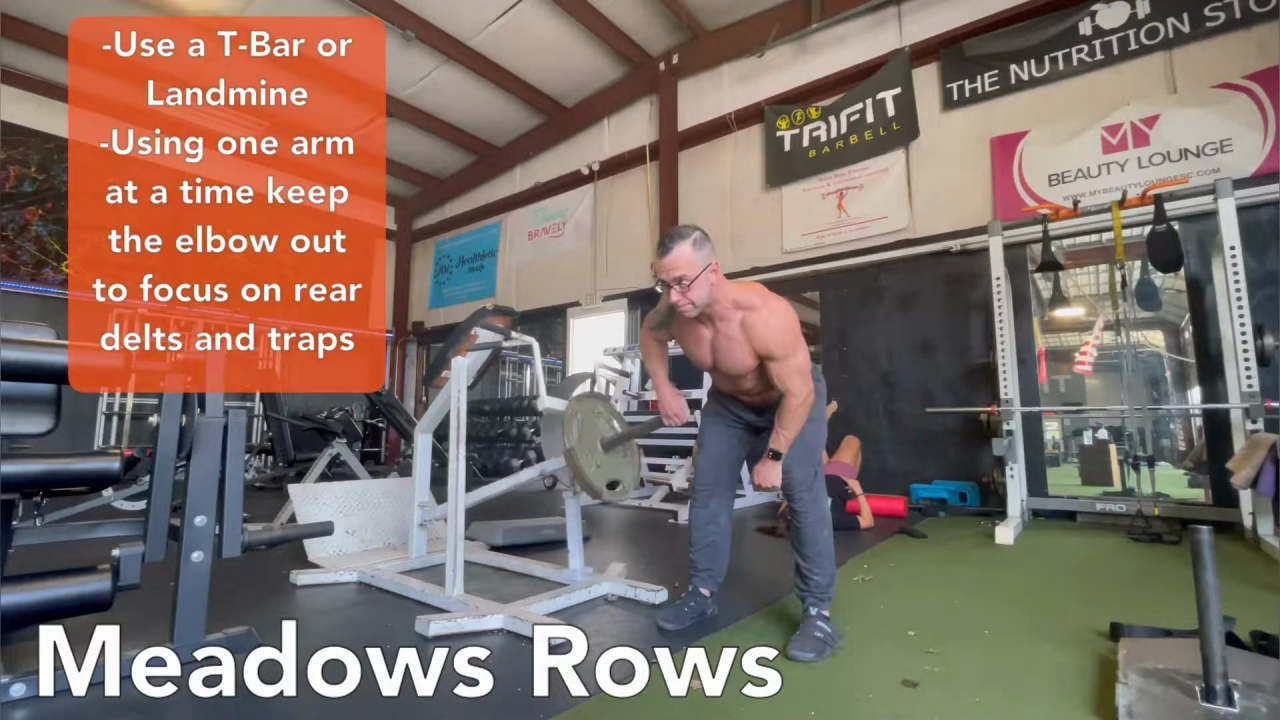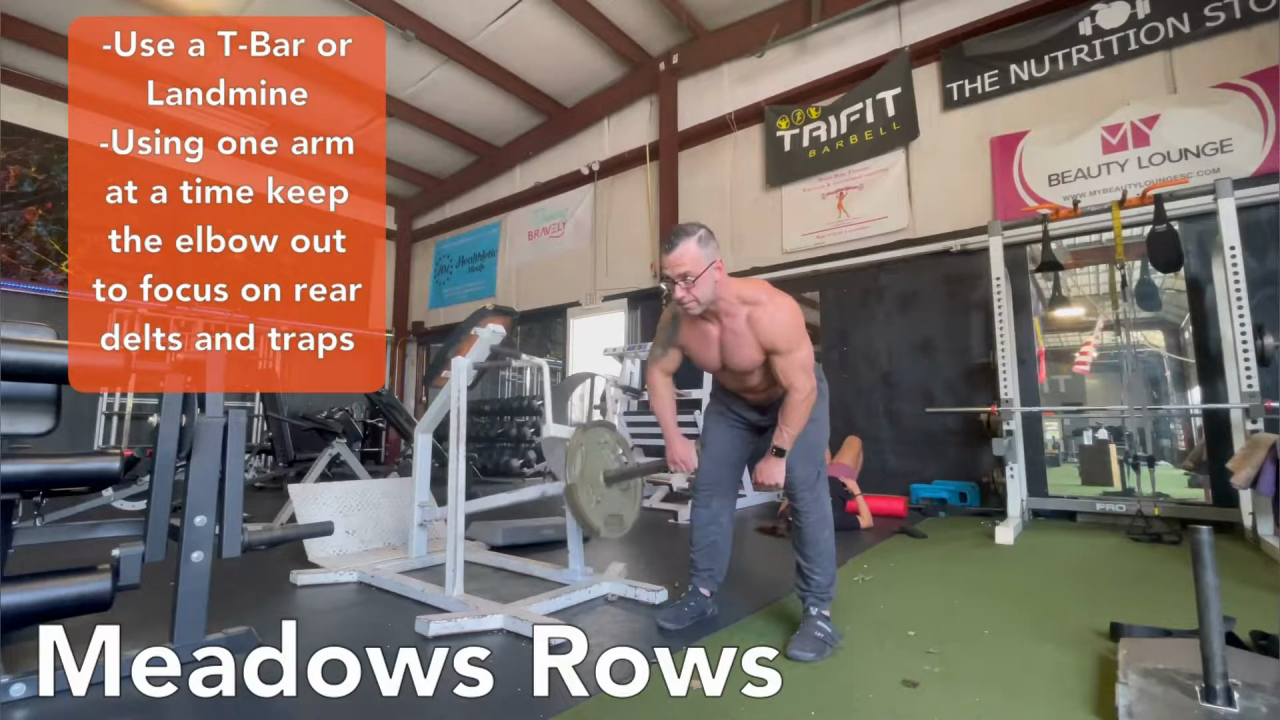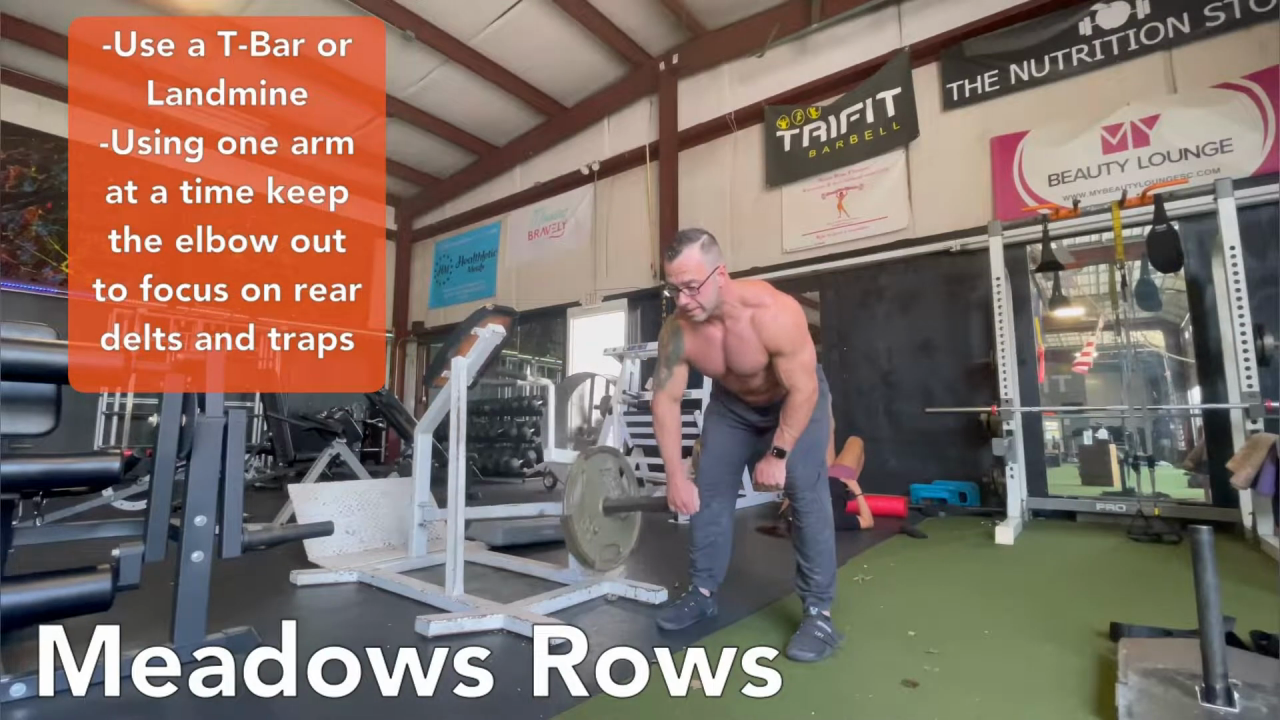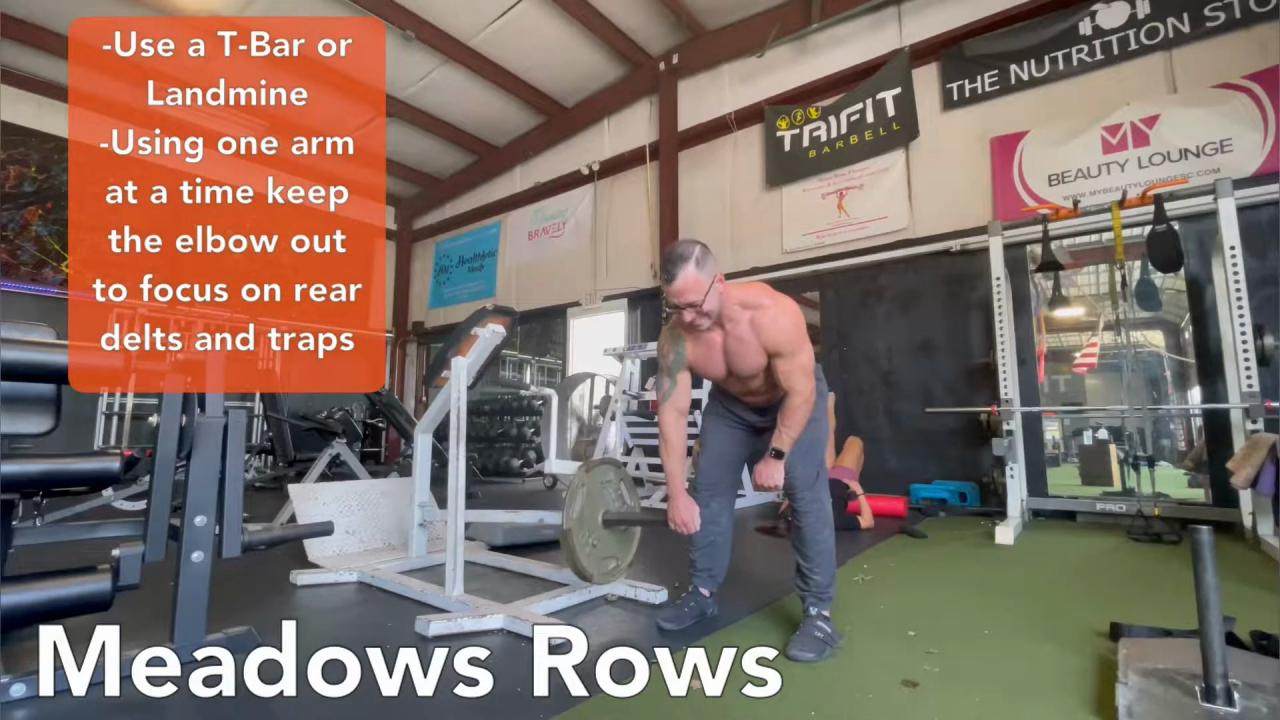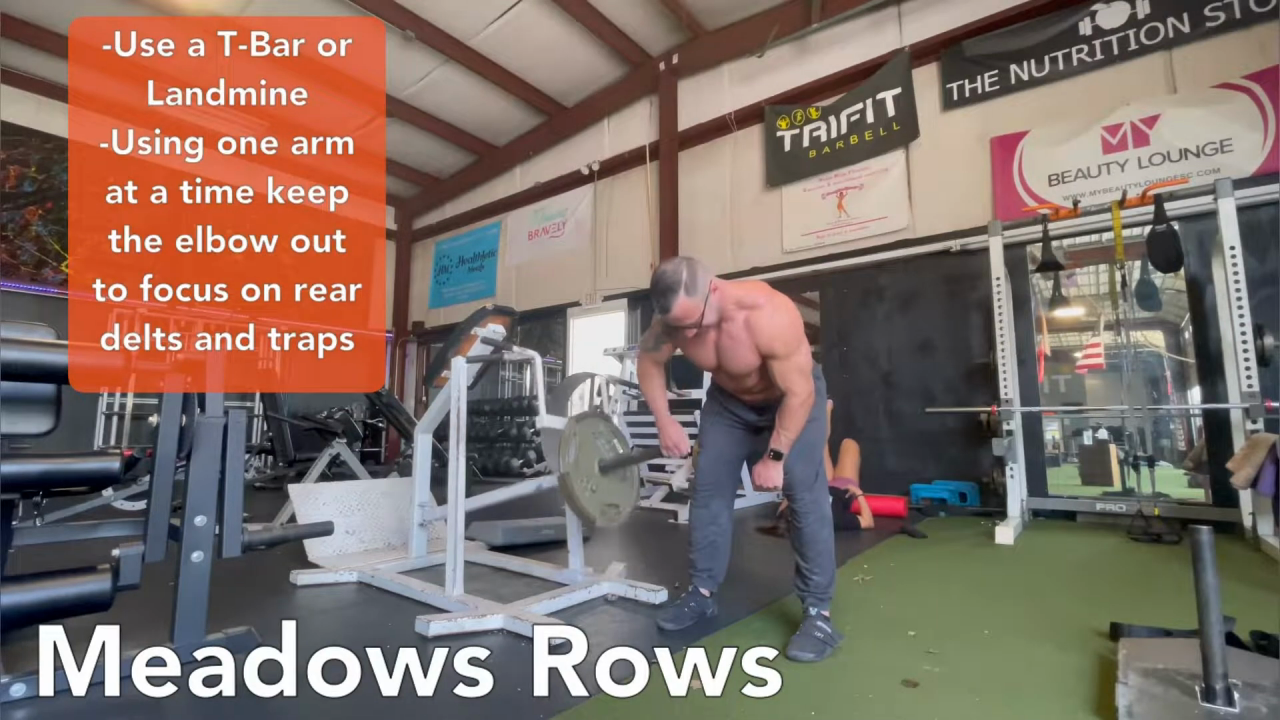
dt=0.3s
person 1, frame 1
left shoulder: (765, 316)
right shoulder: (674, 312)
left elbow: (798, 393)
right elbow: (648, 333)
left wrist: (774, 456)
right wrist: (664, 388)
left hip: (795, 397)
right hip: (728, 401)
left knee: (803, 493)
right knee: (707, 491)
left ankle: (818, 612)
right ankle: (702, 593)
person 1, frame 2
left shoulder: (770, 311)
right shoulder: (677, 320)
left elbow: (801, 389)
right elbow: (659, 371)
left wrist: (777, 453)
right wrist: (673, 439)
left hip: (796, 397)
right hip: (731, 401)
left knee: (805, 493)
right knee: (709, 489)
left ankle: (819, 613)
right ankle: (703, 593)
person 1, frame 3
left shoulder: (774, 313)
right shoulder: (678, 330)
left elbow: (803, 390)
right elbow: (665, 399)
left wrist: (777, 454)
right wrist: (676, 477)
left hip: (797, 398)
right hip: (731, 402)
left knee: (806, 493)
right knee: (708, 490)
left ankle: (819, 613)
right ankle: (702, 593)
person 1, frame 4
left shoulder: (773, 314)
right shoulder: (676, 336)
left elbow: (801, 392)
right elbow: (672, 413)
left wrist: (776, 455)
right wrist: (677, 494)
left hip: (794, 397)
right hip: (730, 403)
left knee: (805, 494)
right knee: (707, 490)
left ankle: (819, 612)
right ankle: (702, 593)
person 1, frame 5
left shoulder: (769, 314)
right shoulder: (674, 320)
left elbow: (798, 393)
right elbow: (648, 363)
left wrist: (775, 456)
right wrist: (664, 421)
left hip: (793, 397)
right hip: (728, 400)
left knee: (804, 493)
right knee: (708, 489)
left ankle: (818, 612)
right ankle: (702, 593)
